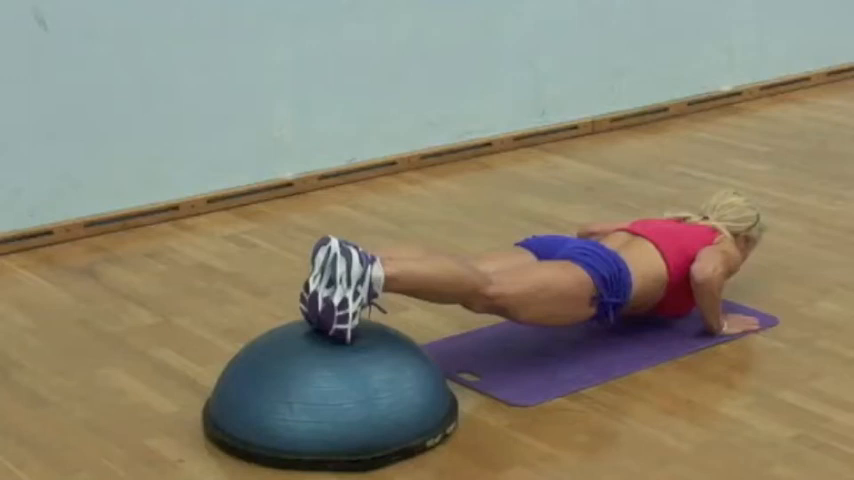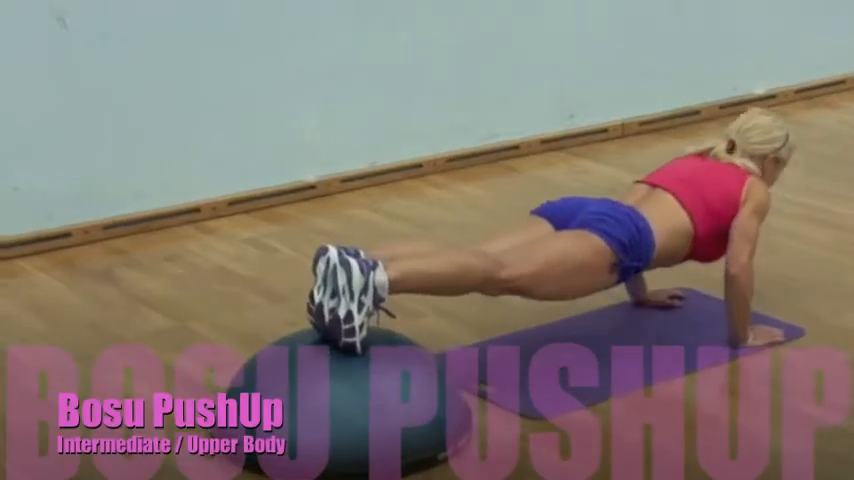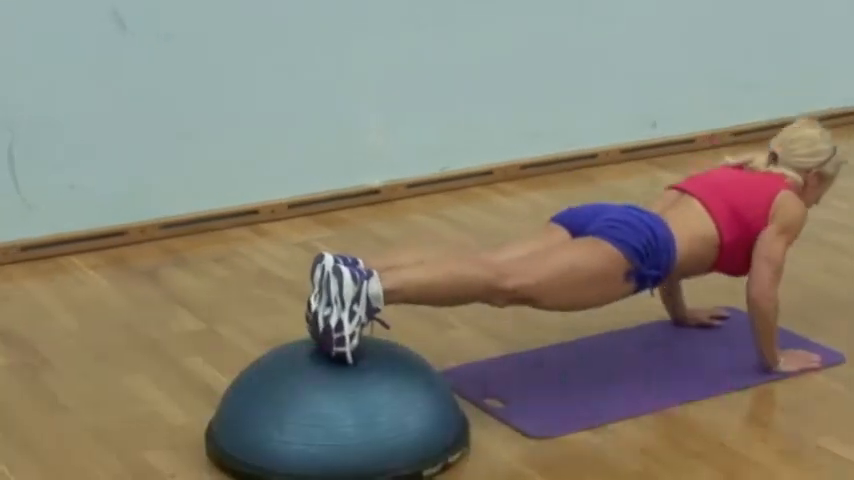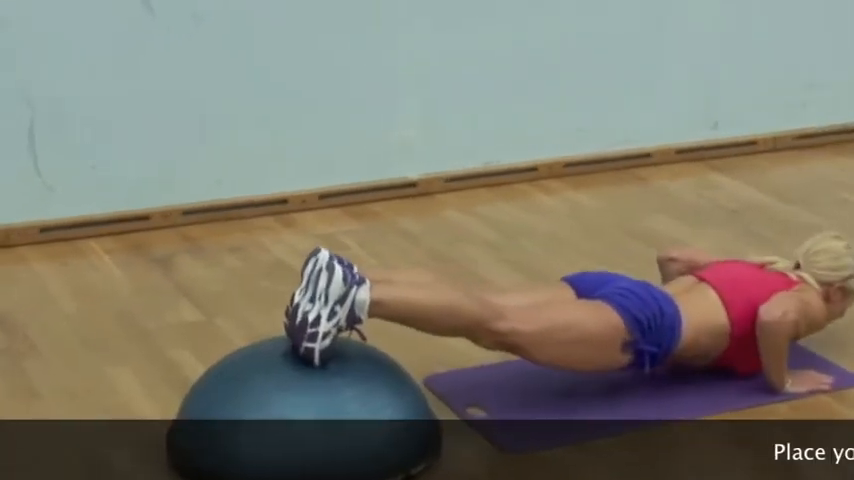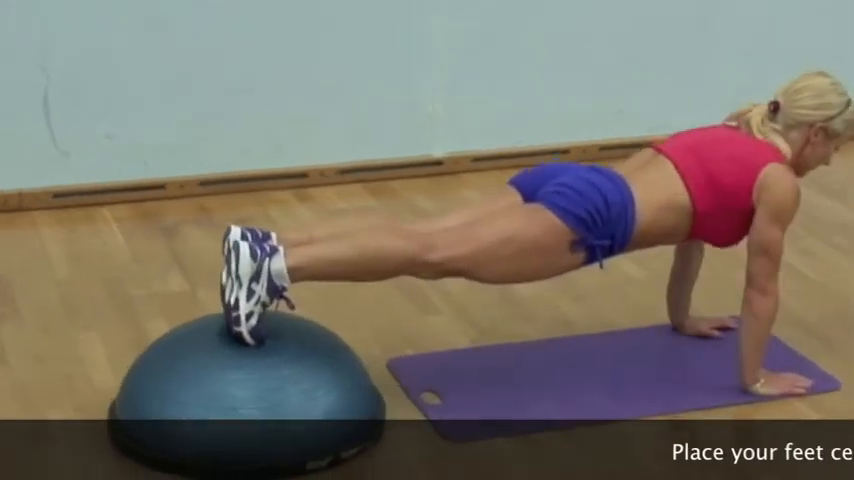
dt=1s
person 1, frame 1
left shoulder: (664, 225)
right shoulder: (724, 251)
left elbow: (587, 230)
right elbow: (703, 274)
right wrist: (717, 324)
left hip: (559, 249)
right hip: (602, 276)
left knee: (471, 280)
right knee: (491, 293)
left ankle: (353, 261)
right ankle: (369, 275)
person 1, frame 2
left shoulder: (689, 162)
right shoulder: (754, 192)
right elbow: (737, 270)
left wrist: (640, 293)
right wrist: (743, 336)
left hip: (577, 209)
right hip: (615, 236)
left knee: (475, 258)
right knee: (504, 275)
left ankle: (353, 264)
right ankle: (377, 281)
person 1, frame 3
left shoulder: (730, 174)
right shoulder: (789, 206)
right elbow: (761, 288)
left wrist: (679, 312)
right wrist: (773, 359)
left hip: (599, 217)
right hip: (634, 244)
left knee: (487, 266)
right knee: (508, 286)
left ankle: (352, 273)
right ankle: (369, 290)
person 1, frame 4
left shoulder: (757, 269)
left elbow: (671, 256)
right elbow: (771, 319)
right wrist: (782, 381)
left hip: (612, 287)
right hip: (641, 322)
left knee: (484, 307)
right knee: (502, 328)
left ankle: (344, 276)
right ankle: (357, 297)
person 1, frame 5
left shoulder: (730, 138)
right shoulder: (779, 182)
left elbow: (691, 225)
right elbow: (761, 290)
left wrist: (680, 318)
right wrist: (755, 379)
left hip: (568, 182)
right hip: (591, 214)
left knee: (421, 236)
right knee: (436, 256)
left ankle: (265, 246)
right ankle: (275, 270)
